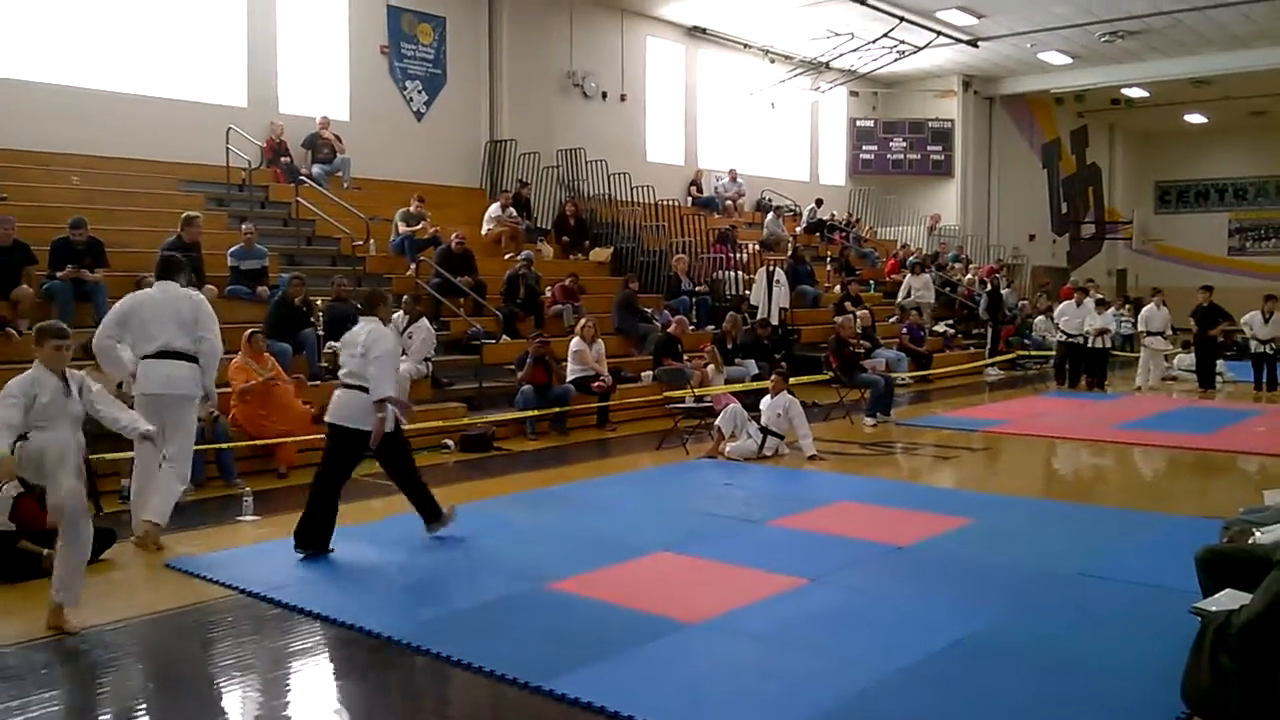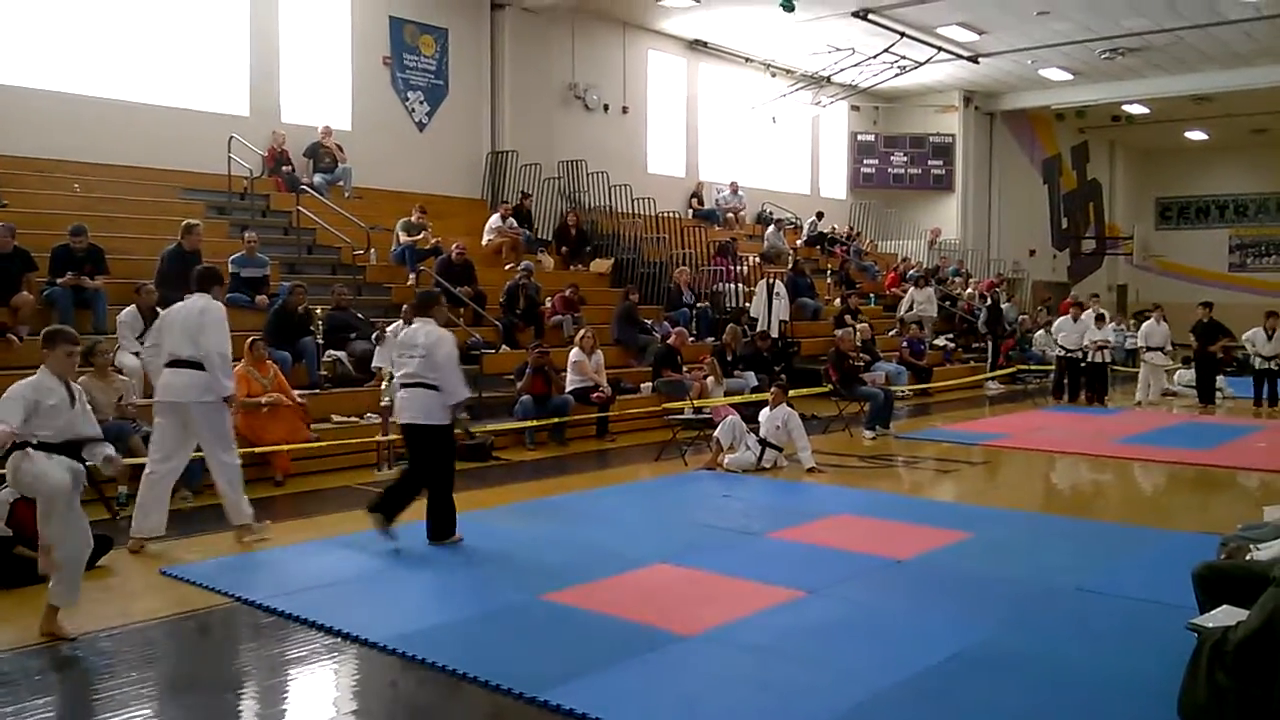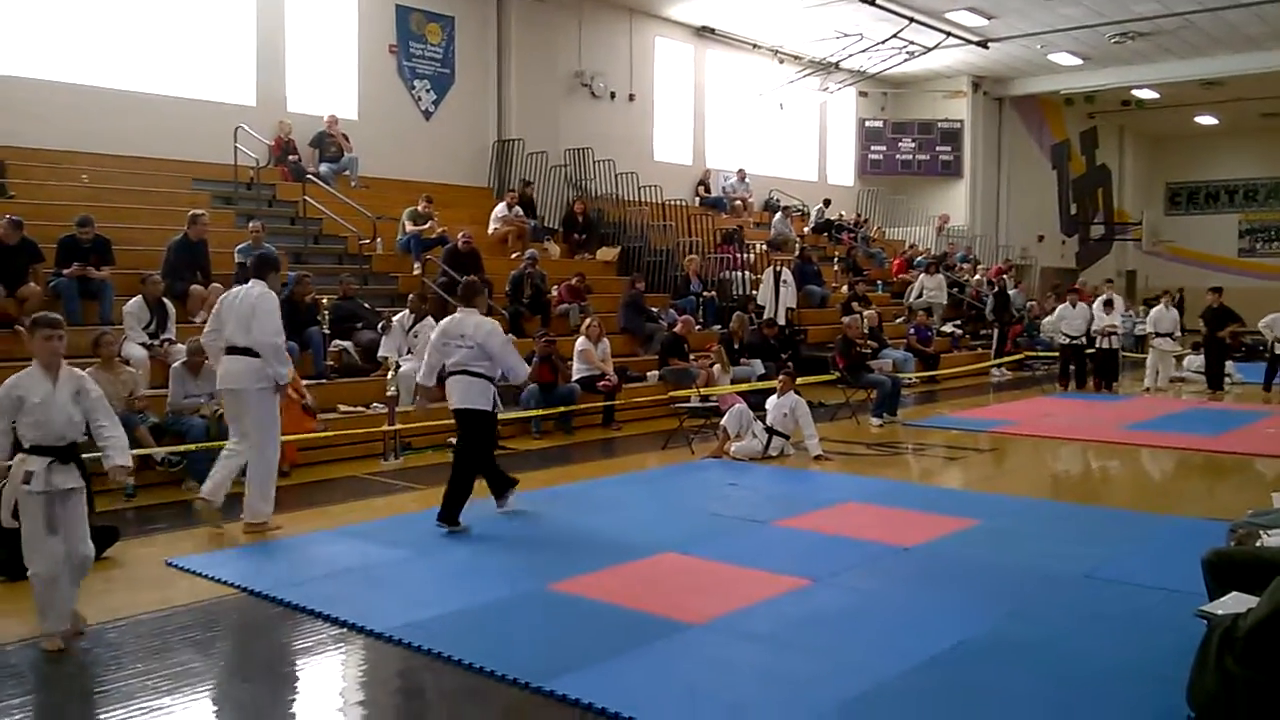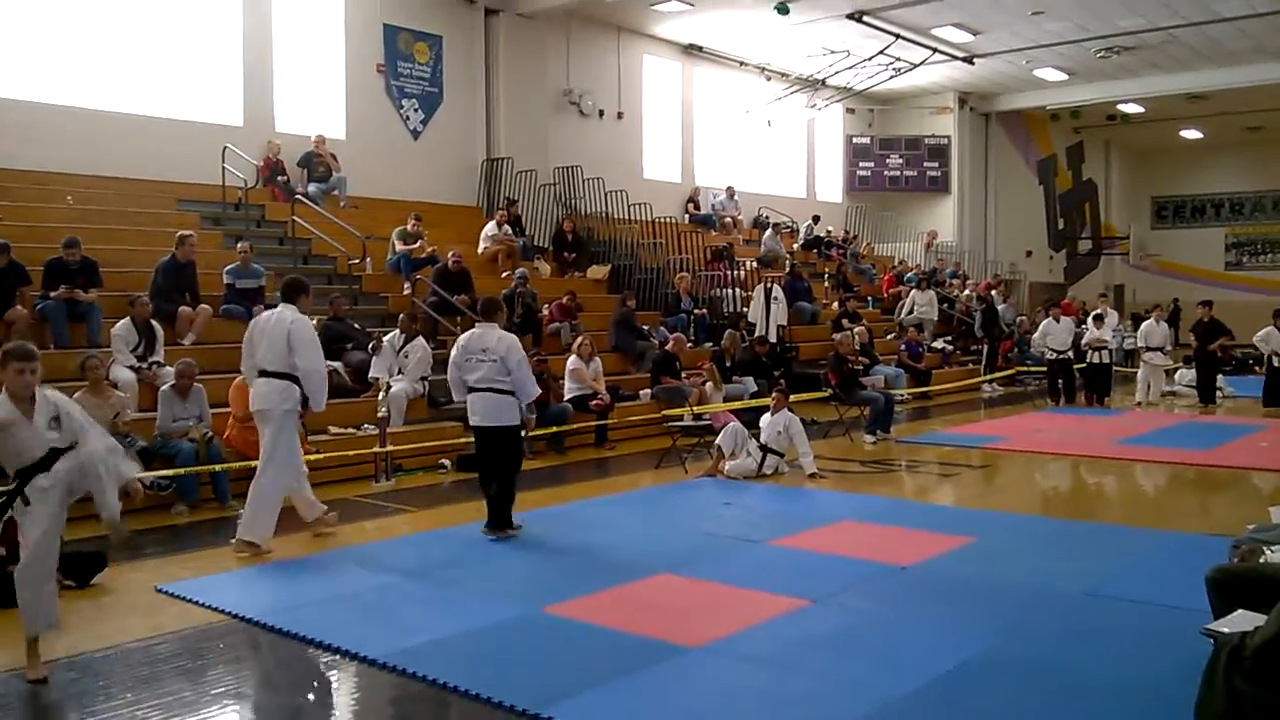
dt=0.3s
person 1, frame 1
left shoulder: (78, 382)
left elbow: (109, 409)
left wrist: (142, 429)
left hip: (67, 463)
right hip: (34, 455)
left knee: (78, 534)
right knee: (66, 444)
left ankle: (57, 611)
right ankle: (59, 506)
person 1, frame 2
left shoulder: (77, 394)
right shoulder: (26, 389)
left elbow: (90, 436)
left wrist: (107, 457)
left hip: (64, 470)
right hip: (32, 463)
left knee: (77, 543)
right knee: (58, 481)
left ankle: (50, 619)
right ankle: (47, 545)
person 1, frame 3
left shoulder: (80, 381)
left elbow: (103, 422)
left wrist: (118, 459)
left hip: (70, 470)
right hip: (33, 474)
left knee: (80, 552)
right knee: (46, 557)
left ankle: (64, 606)
right ankle: (53, 627)
person 1, frame 4
left shoulder: (55, 402)
left elbow: (94, 437)
left wrist: (126, 474)
left hip: (67, 473)
right hip: (33, 491)
left knee: (94, 453)
right knee: (34, 567)
left ankle: (111, 516)
right ankle: (33, 652)
person 2, frame 1
left shoulder: (134, 300)
right shoulder: (194, 299)
left elbow: (102, 341)
right elbow: (211, 346)
left wrist: (126, 371)
right wrist: (208, 385)
left hip: (150, 378)
right hip: (185, 378)
left knee: (146, 456)
right knee: (176, 458)
left ankle: (142, 527)
right ankle: (152, 521)
person 2, frame 2
left shoulder: (170, 312)
right shoulder: (213, 309)
left elbow: (151, 353)
right elbow: (216, 353)
right wrist: (226, 390)
left hip: (168, 386)
right hip: (200, 387)
left knee: (161, 461)
right knee: (223, 457)
left ankle: (141, 533)
right ankle: (242, 522)
person 2, frame 3
left shoulder: (230, 296)
right shoulder: (266, 297)
left elbow: (209, 337)
right elbow: (267, 341)
right wrist: (283, 374)
left hip: (229, 371)
right hip: (257, 373)
left knee: (239, 442)
right knee: (264, 445)
left ankle: (210, 496)
right ankle: (256, 516)
person 2, frame 4
left shoulder: (260, 321)
right shoulder: (299, 322)
left elbow: (248, 366)
right elbow: (311, 368)
right wrist: (315, 403)
left hip: (262, 393)
right hip: (284, 396)
left knee: (291, 462)
right knee: (274, 467)
left ankle: (315, 515)
right ankle: (249, 537)
person 3, frame 1
left shoulder: (351, 336)
right shoulder: (383, 336)
right elbow: (381, 378)
left wrist: (387, 408)
right wrist: (381, 416)
left hip: (343, 407)
right hip: (369, 411)
left knee: (331, 475)
right knee: (402, 469)
left ankle: (310, 539)
right ankle: (434, 517)
person 3, frame 2
left shoulder: (403, 335)
right shoulder: (441, 336)
right elbow: (450, 378)
right wrist: (458, 412)
left hip: (406, 403)
right hip: (432, 406)
left knee: (419, 467)
right knee: (441, 472)
left ankle: (382, 509)
right ankle: (441, 531)
person 3, frame 3
left shoulder: (445, 325)
right shoulder: (488, 326)
left elbow: (431, 361)
right elbow: (508, 358)
left wrist: (424, 394)
right wrist: (524, 380)
left hip: (456, 388)
right hip: (479, 391)
left knee: (482, 446)
right knee: (468, 456)
left ankle: (503, 489)
right ankle: (448, 515)
person 3, frame 4
left shoulder: (464, 340)
right shoulder: (508, 340)
left elbow: (454, 376)
right elbow: (522, 377)
right wrist: (529, 410)
left hip: (477, 406)
right hip: (503, 406)
left knee: (489, 467)
right knee: (508, 467)
left ankle: (501, 521)
right ankle: (497, 524)
